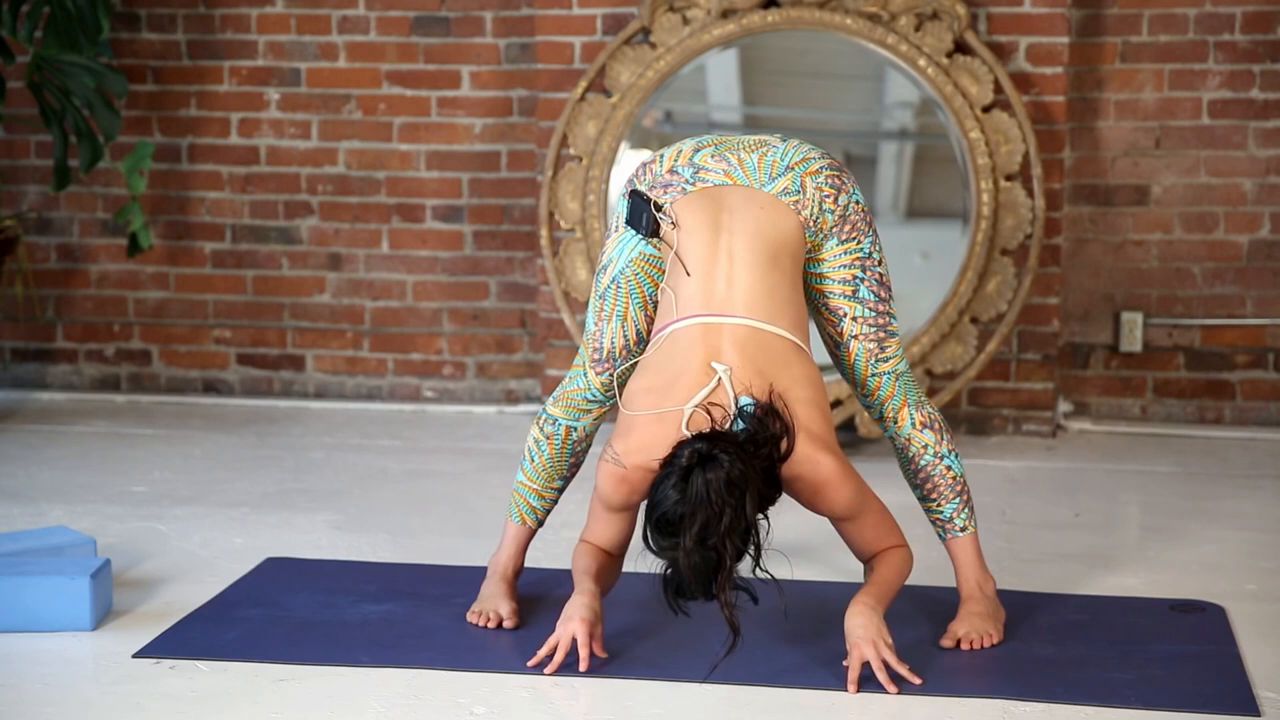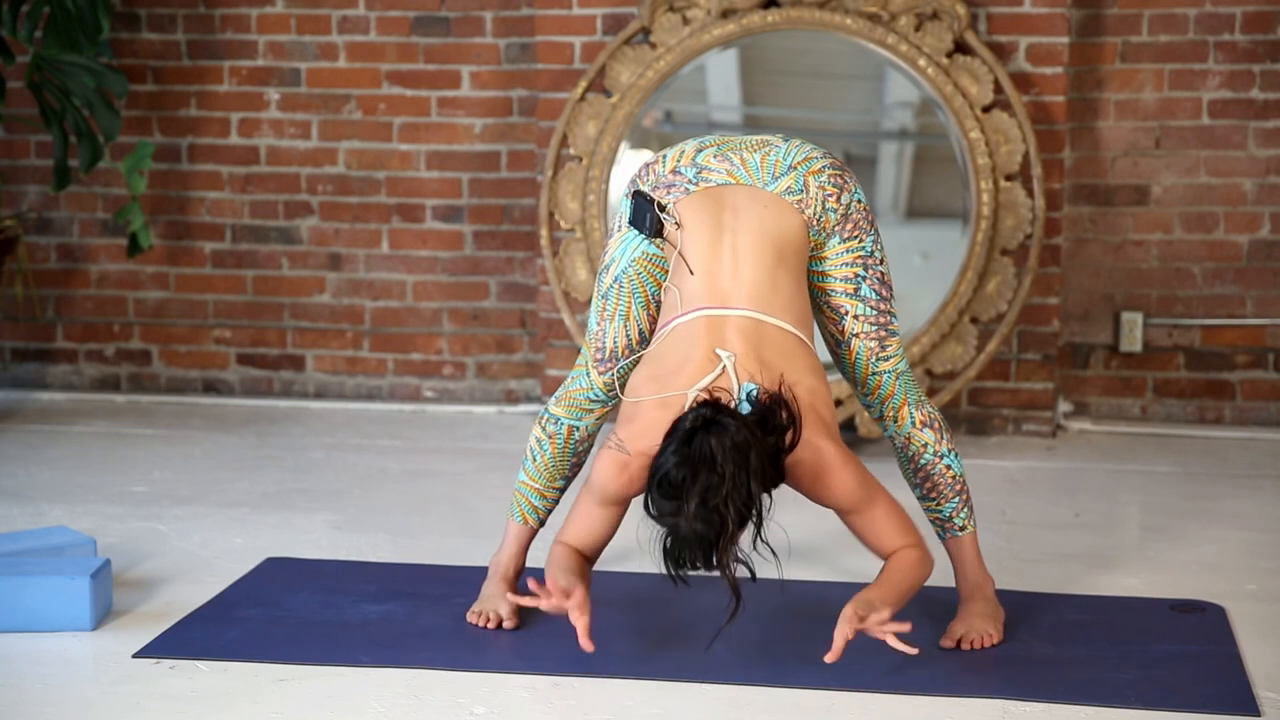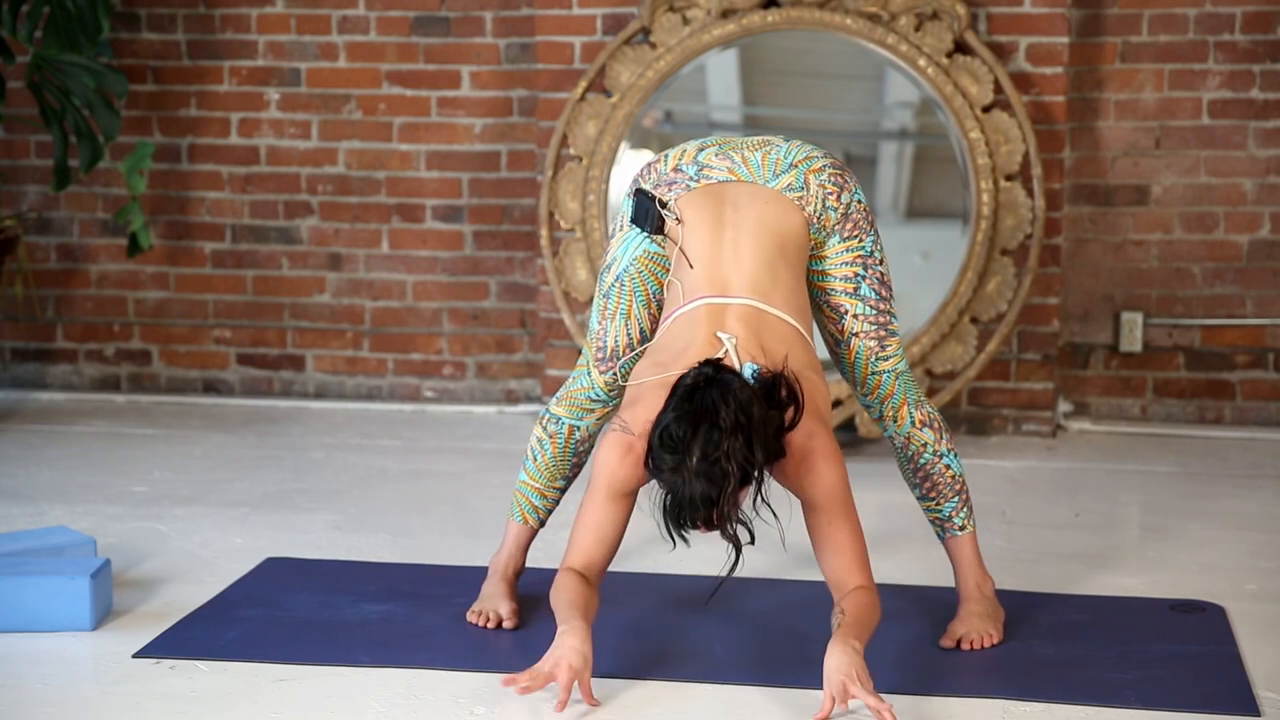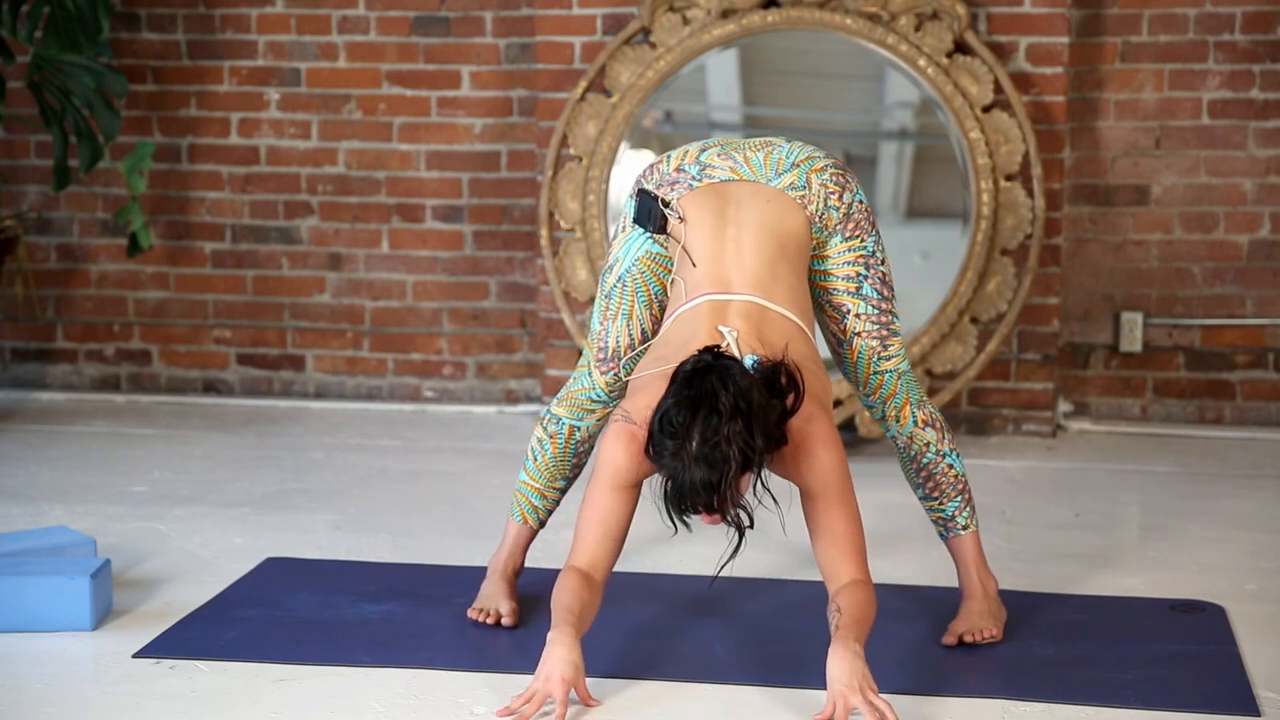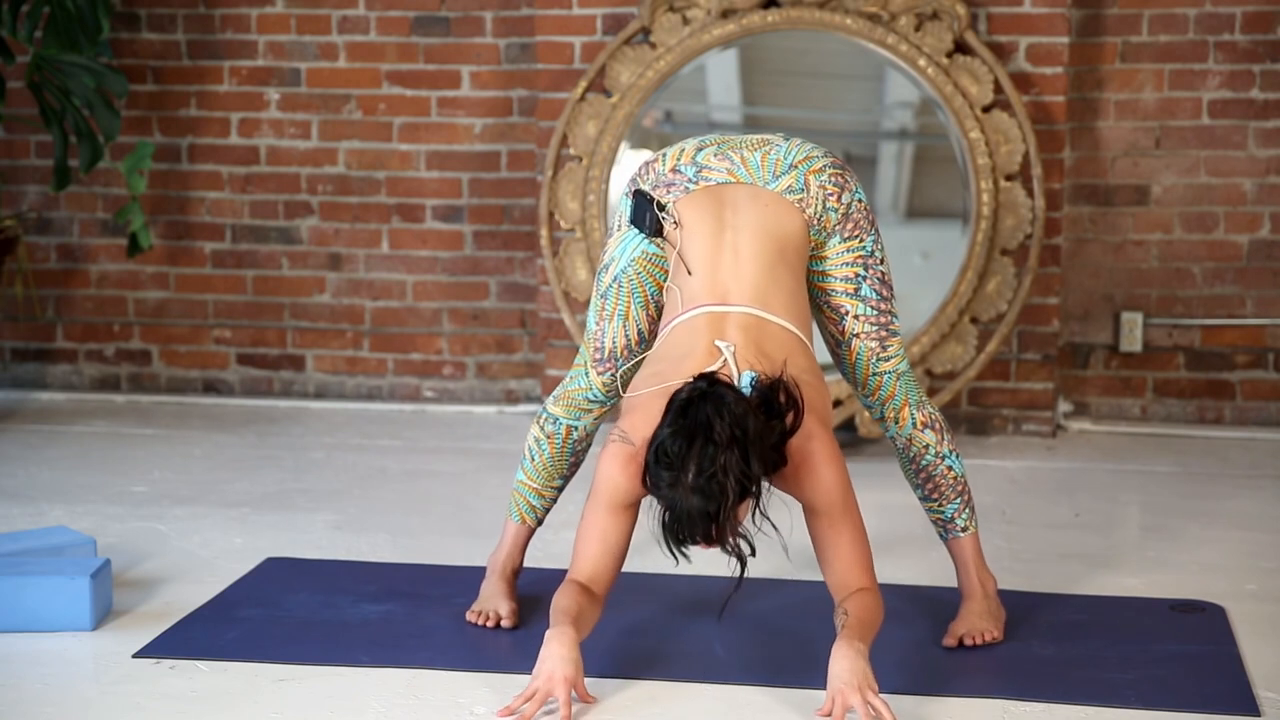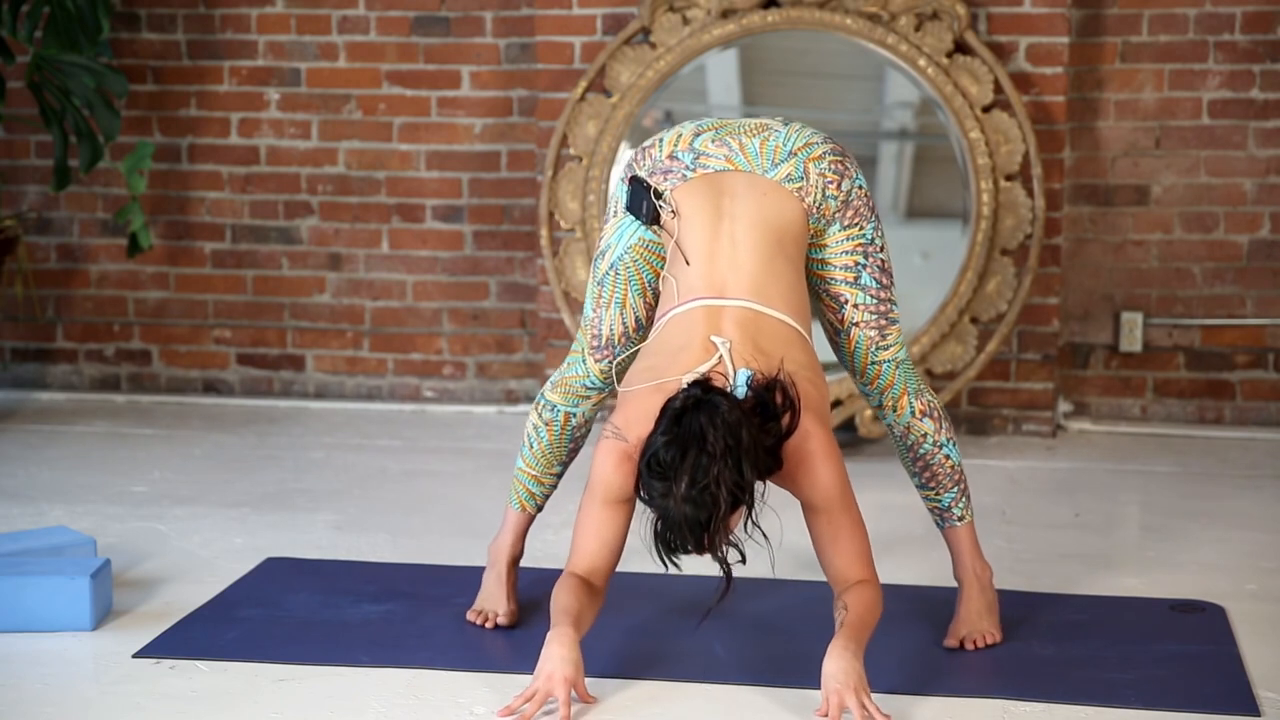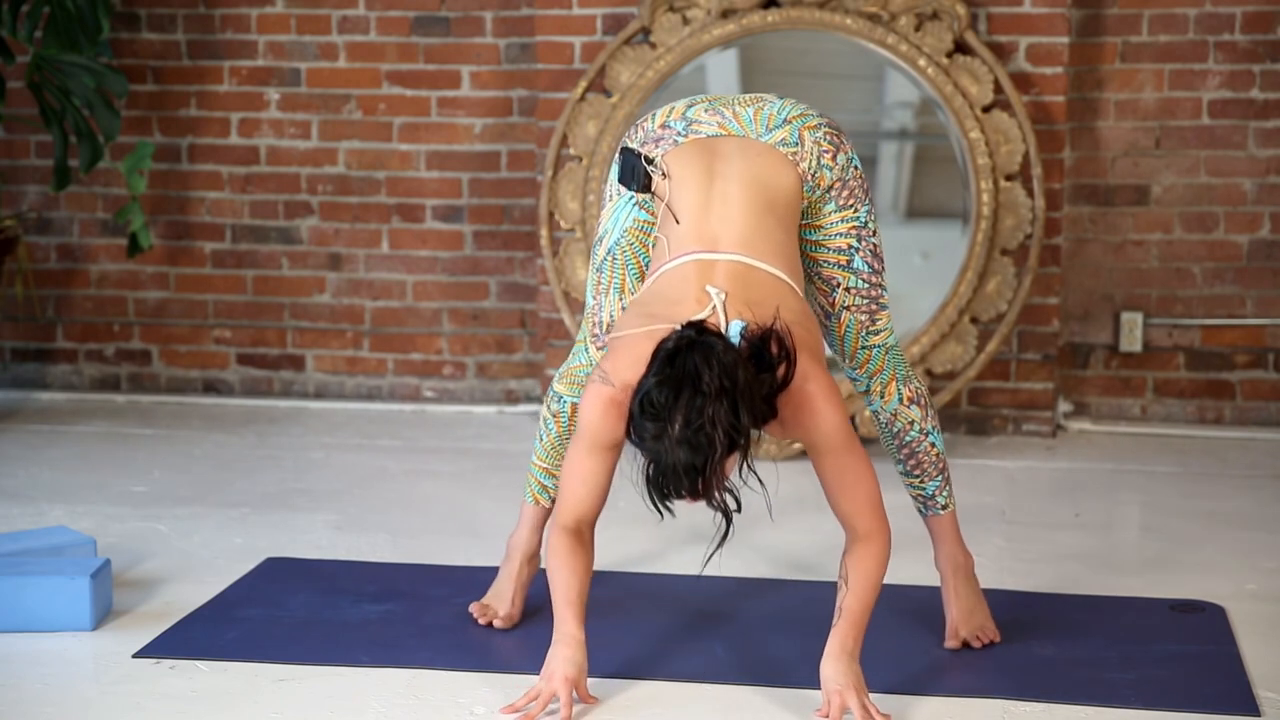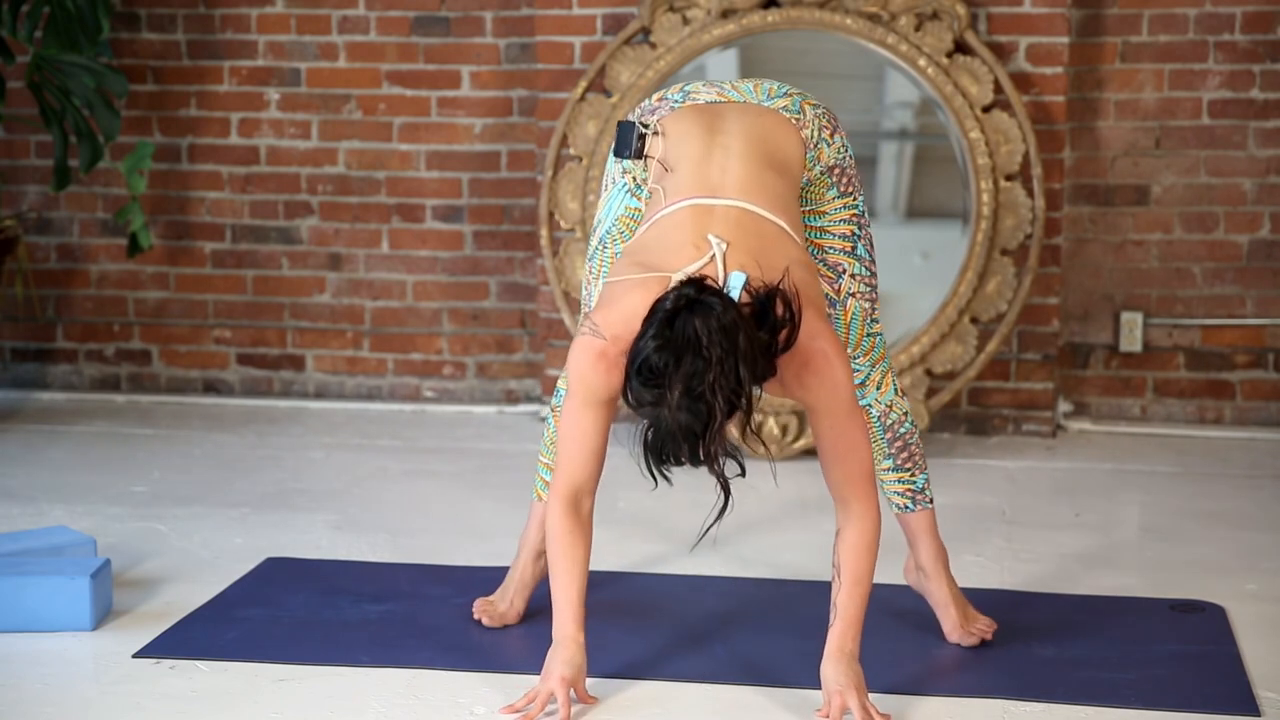
dt=0.4s
person 1, frame 1
left shoulder: (810, 457)
right shoulder: (634, 453)
left elbow: (890, 550)
right elbow: (599, 546)
left wrist: (864, 610)
right wrist: (585, 596)
left knee: (891, 392)
right knee: (587, 386)
left ankle: (975, 582)
right ankle: (504, 565)
person 1, frame 2
left shoulder: (812, 451)
right shoulder: (633, 446)
left elbow: (910, 552)
right elbow: (572, 548)
left wrist: (867, 606)
right wrist: (565, 581)
left knee: (893, 396)
right knee: (591, 387)
left ankle: (975, 581)
right ankle: (505, 563)
person 1, frame 3
left shoulder: (804, 439)
right shoulder: (632, 433)
left elbow: (856, 588)
right elbow: (578, 570)
left wrist: (845, 649)
right wrist: (573, 633)
left knee: (891, 393)
right knee: (593, 386)
left ankle: (974, 584)
right ankle: (505, 563)
person 1, frame 4
left shoulder: (805, 431)
right shoulder: (634, 427)
left elbow: (849, 581)
right elbow: (584, 569)
left wrist: (845, 654)
right wrist: (561, 642)
left knee: (892, 392)
right knee: (594, 385)
left ankle: (977, 581)
right ankle: (506, 561)
person 1, frame 5
left shoulder: (805, 444)
right shoulder: (635, 441)
left elbow: (858, 589)
right elbow: (585, 583)
left wrist: (850, 649)
right wrist: (561, 638)
left knee: (891, 390)
right knee: (589, 384)
left ankle: (975, 579)
right ankle: (505, 560)
person 1, frame 6
left shoulder: (801, 438)
right shoulder: (629, 435)
left elbow: (857, 581)
right elbow: (584, 574)
left wrist: (845, 653)
right wrist: (561, 638)
left knee: (889, 377)
right knee: (588, 371)
left ankle: (970, 570)
right ankle: (506, 552)
person 1, frame 7
left shoulder: (800, 386)
right shoulder: (616, 380)
left elbow: (868, 532)
right elbow: (572, 524)
left wrist: (842, 656)
right wrist: (567, 643)
left hip: (805, 151)
left knee: (876, 365)
left ankle: (952, 560)
right ankle: (521, 552)
person 1, frame 8
left shoulder: (808, 347)
right shoulder: (608, 337)
left elbow: (856, 505)
right elbow: (571, 496)
left wrist: (841, 657)
right wrist: (566, 645)
left knee: (864, 363)
left ankle: (928, 564)
right ankle: (529, 556)
